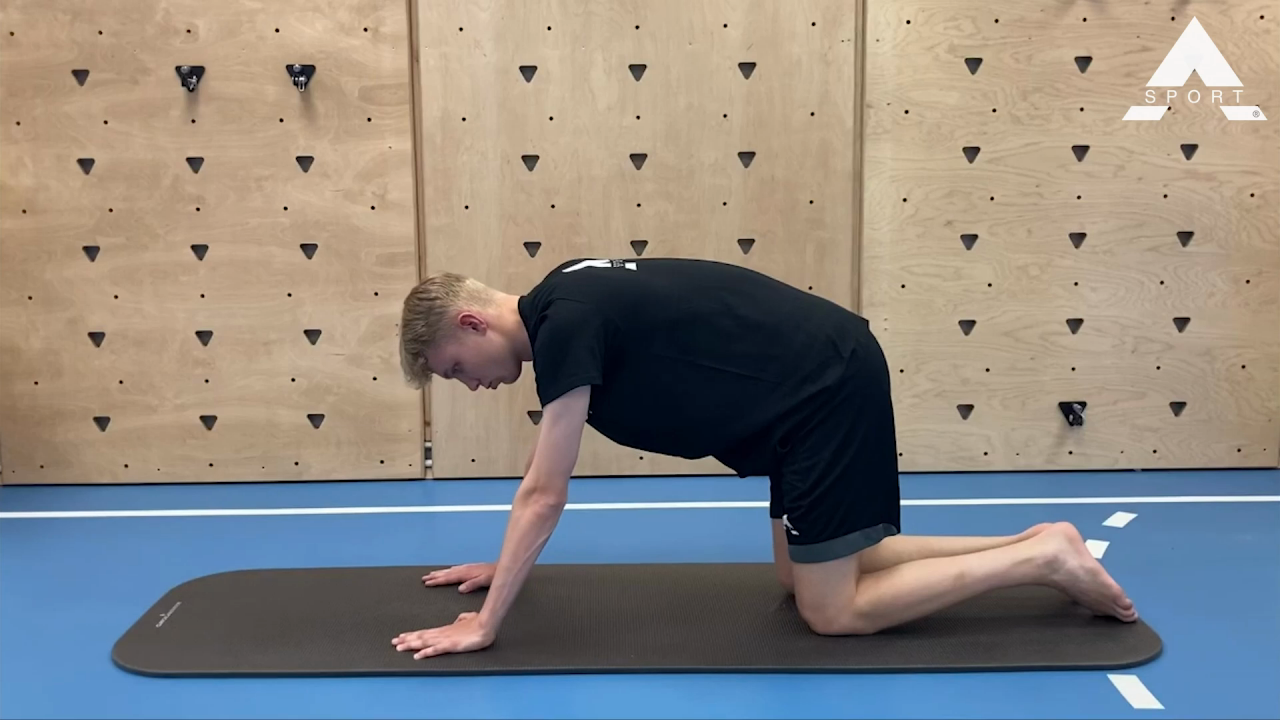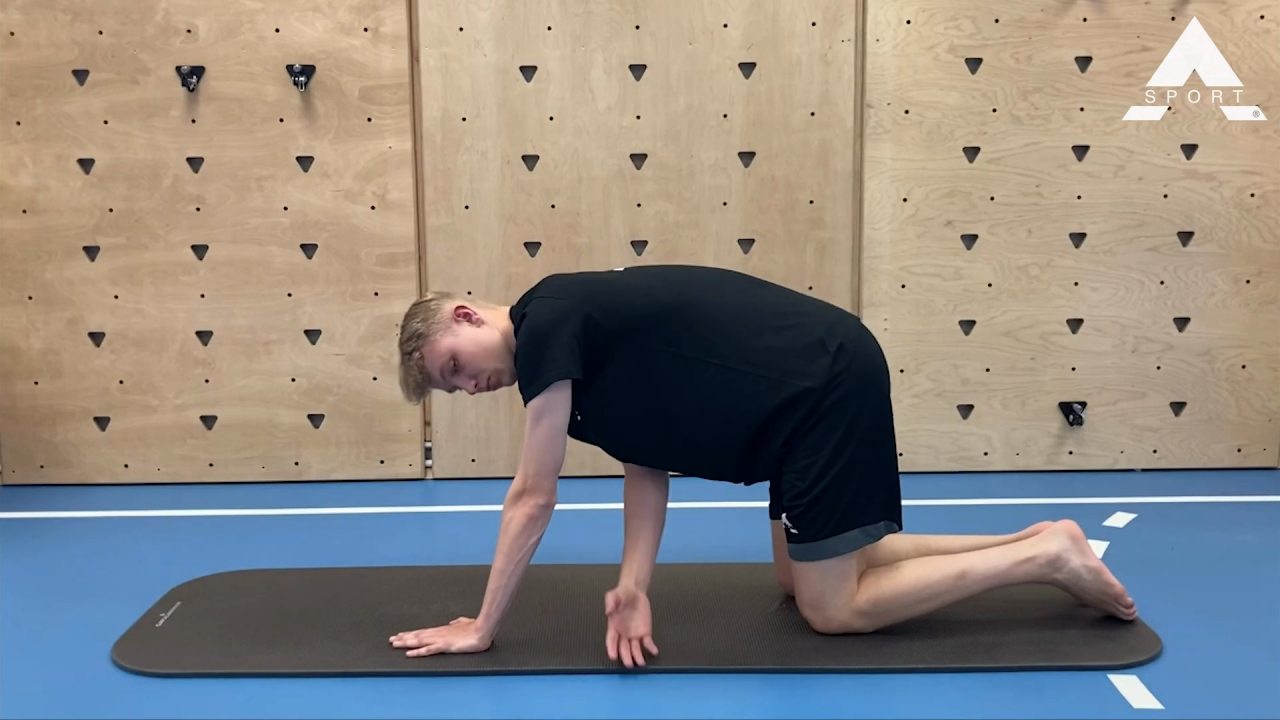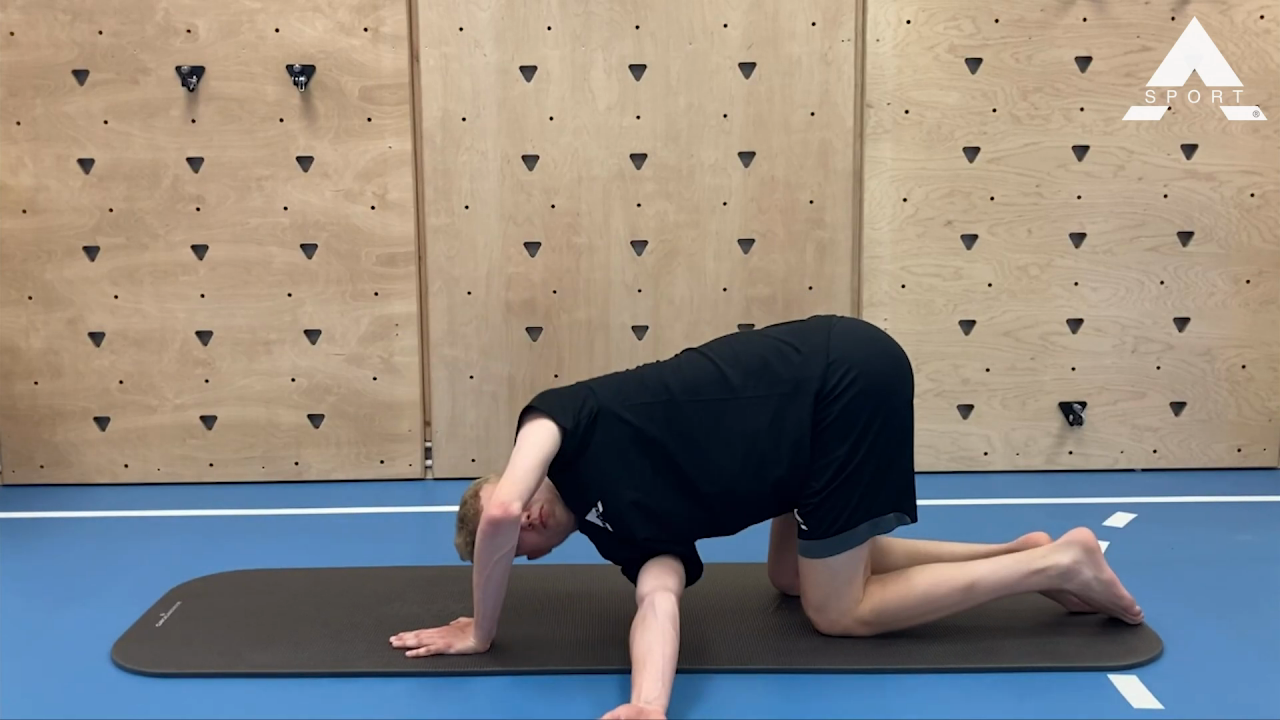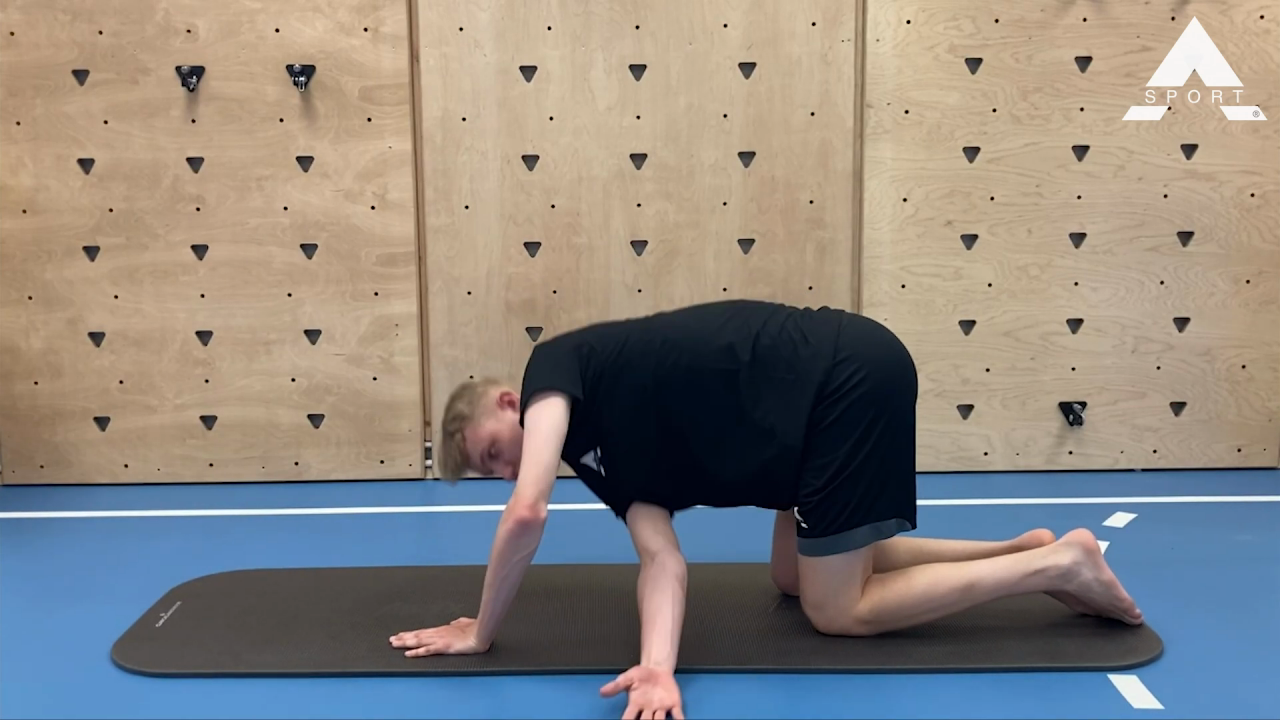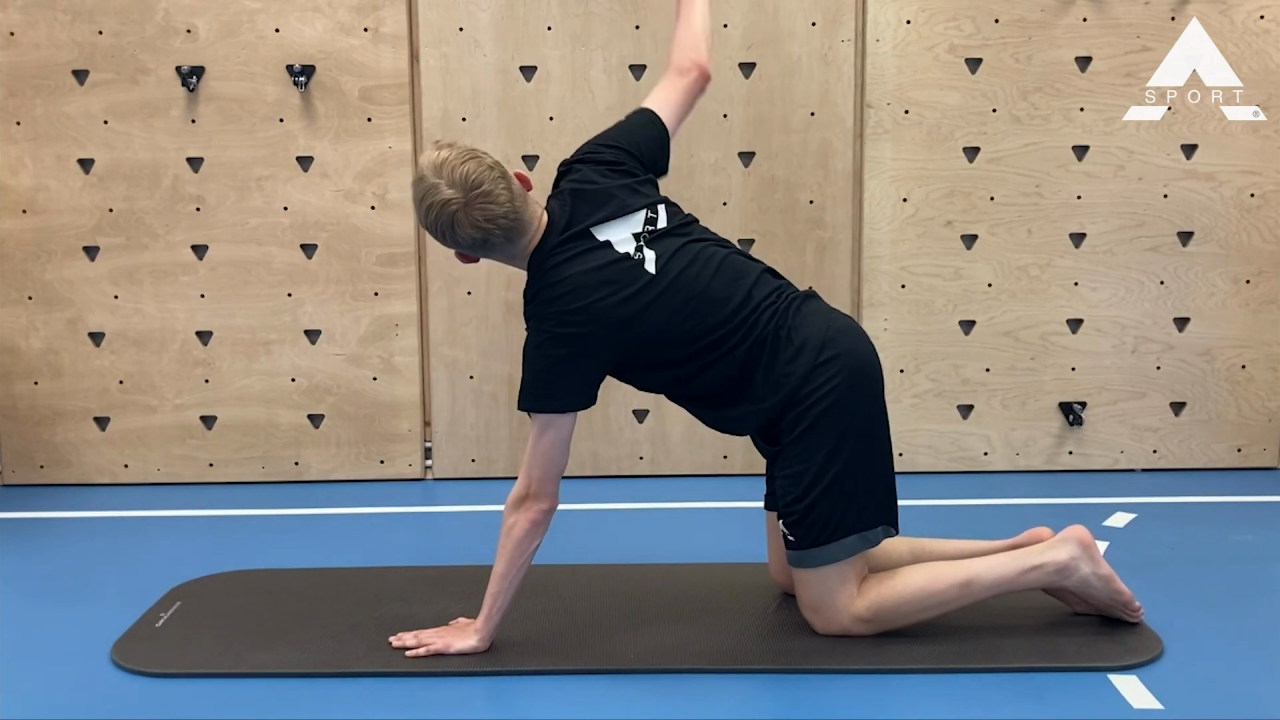
dt=1s
person 1, frame 1
left shoulder: (565, 326)
right shoulder: (563, 308)
left elbow: (544, 495)
right elbow: (542, 468)
left wrist: (483, 624)
right wrist: (503, 563)
left hip: (830, 387)
right hip: (825, 375)
left knee: (832, 609)
right knee: (805, 570)
left ankle: (1044, 560)
right ankle: (1032, 543)
person 1, frame 2
left shoulder: (546, 325)
right shoulder: (575, 338)
left elbow: (531, 498)
right elbow: (647, 464)
left wrist: (481, 628)
right wrist: (632, 588)
left hip: (826, 387)
right hip: (825, 376)
left knee: (832, 607)
right knee: (802, 572)
left ankle: (1045, 557)
right ankle: (1031, 541)
person 1, frame 3
left shoulder: (553, 421)
right shoulder: (626, 524)
left elbow: (498, 510)
right elbow: (660, 601)
left wrist: (480, 632)
left hip: (847, 378)
right hip: (839, 379)
left knee: (838, 611)
right knee: (795, 577)
left ankle: (1057, 564)
right ankle: (1019, 553)
person 1, frame 4
left shoulder: (552, 369)
right shoulder: (610, 459)
left elbow: (526, 511)
right elbow: (661, 555)
left wrist: (480, 630)
left hip: (850, 381)
right hip: (846, 372)
left knee: (837, 610)
right knee: (796, 576)
left ankle: (1058, 565)
right ankle: (1022, 549)
person 1, frame 5
left shoulder: (564, 313)
right shoulder: (597, 173)
left elbow: (536, 497)
right elbow: (690, 72)
left wrist: (481, 630)
left hip: (816, 396)
right hip: (828, 356)
left knee: (839, 610)
right knee: (794, 574)
left ankle: (1053, 561)
right ankle: (1033, 548)
